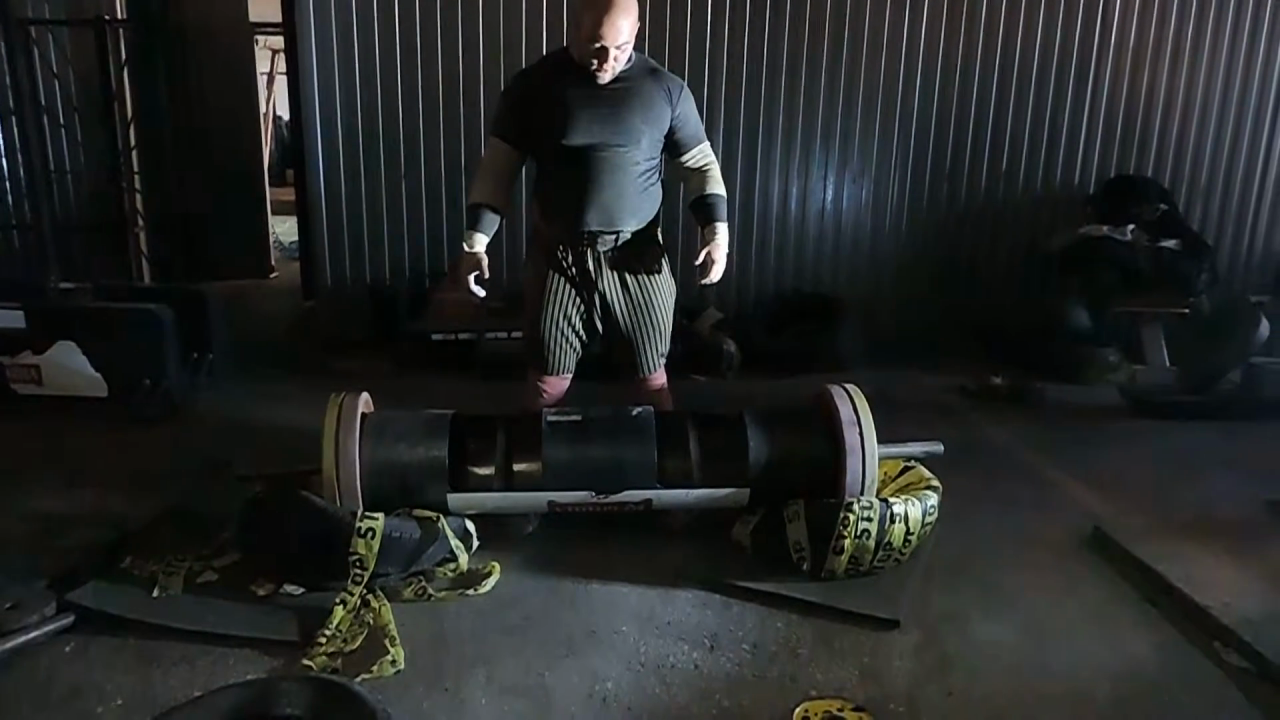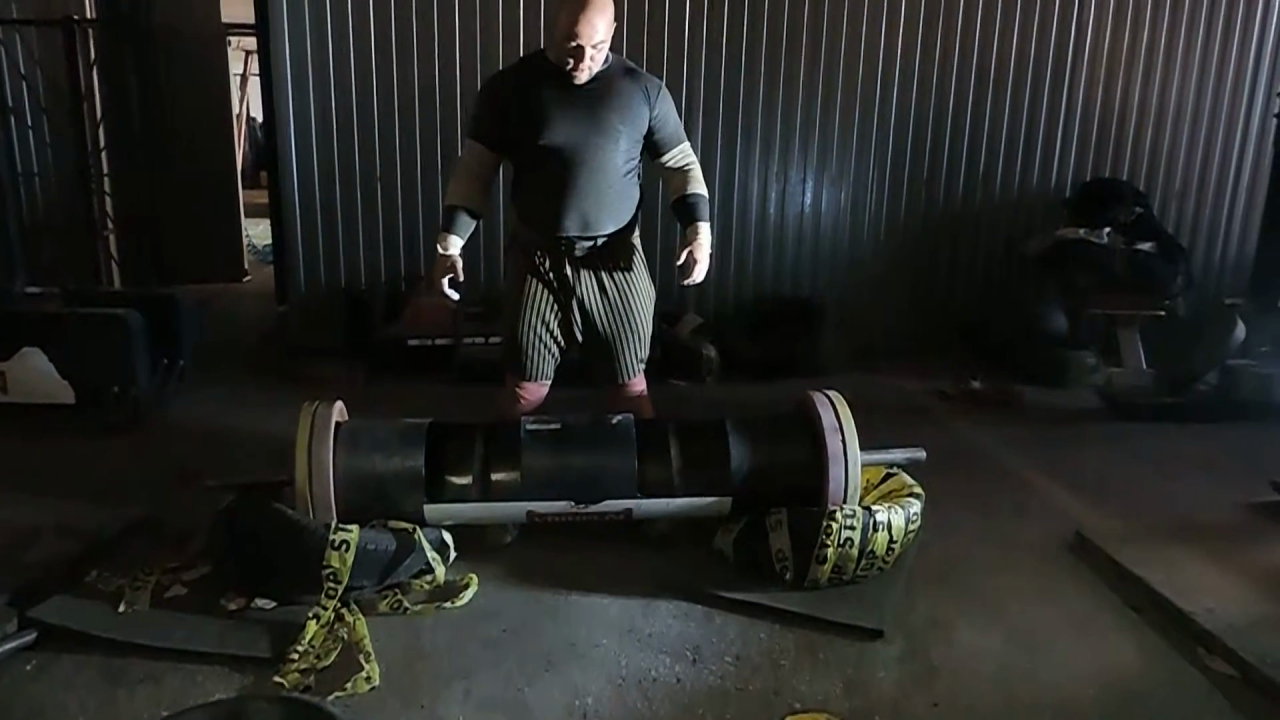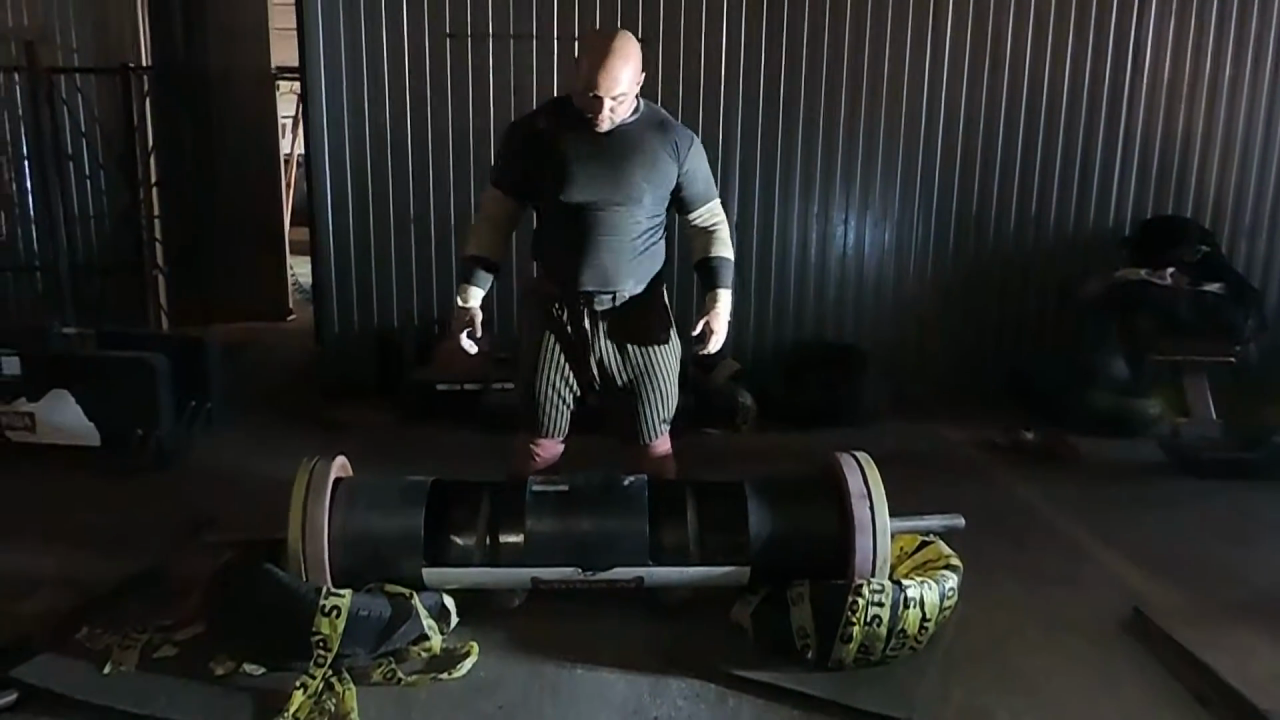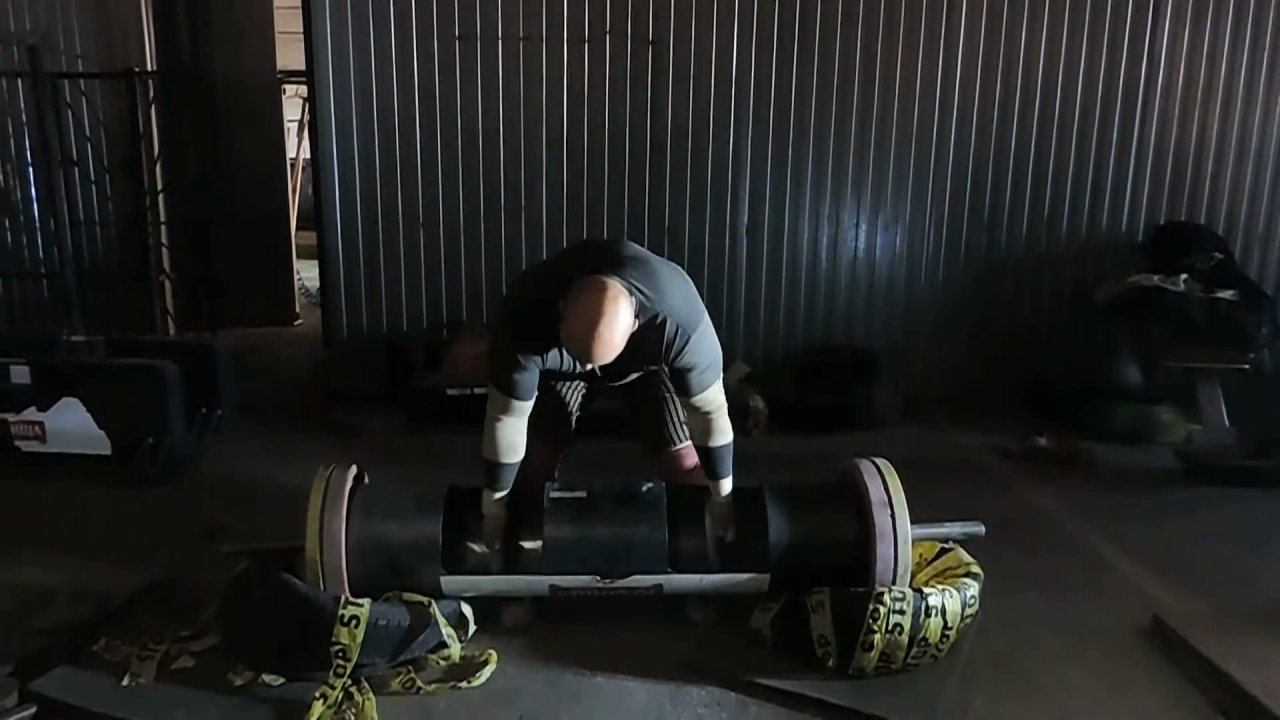
dt=1s
person 1, frame 1
left shoulder: (666, 88)
right shoulder: (533, 85)
left elbow: (700, 163)
right elbow: (498, 166)
left wrist: (717, 231)
right wrist: (476, 241)
left hip: (637, 255)
right hip: (557, 254)
left knee: (651, 376)
right knee: (548, 379)
person 1, frame 2
left shoulder: (644, 89)
right shoulder: (510, 86)
left elbow: (680, 163)
right elbow: (474, 168)
left wrist: (699, 230)
right wrist: (450, 243)
left hip: (615, 260)
right hip: (537, 259)
left knee: (630, 380)
right knee: (526, 385)
person 1, frame 3
left shoulder: (675, 140)
right shoulder: (534, 132)
left elbow: (709, 223)
right elbow: (496, 217)
left wrist: (719, 298)
right wrist: (470, 295)
left hip: (639, 315)
right hip: (554, 312)
left knee: (653, 444)
right knee: (541, 444)
person 1, frame 4
left shoulder: (679, 321)
right shoulder: (527, 318)
left elbow: (710, 408)
right elbow: (507, 416)
left wrist: (721, 495)
right wrist: (495, 505)
left hip: (647, 362)
left knee: (684, 460)
right knee: (534, 464)
